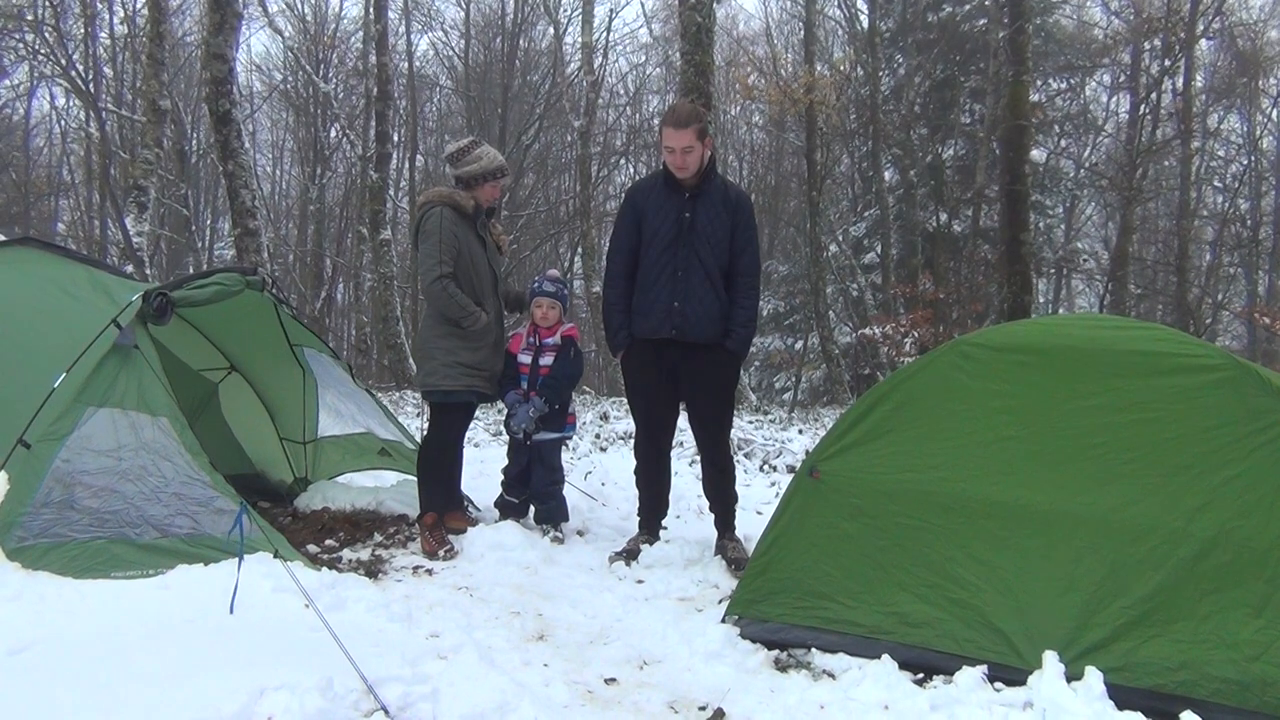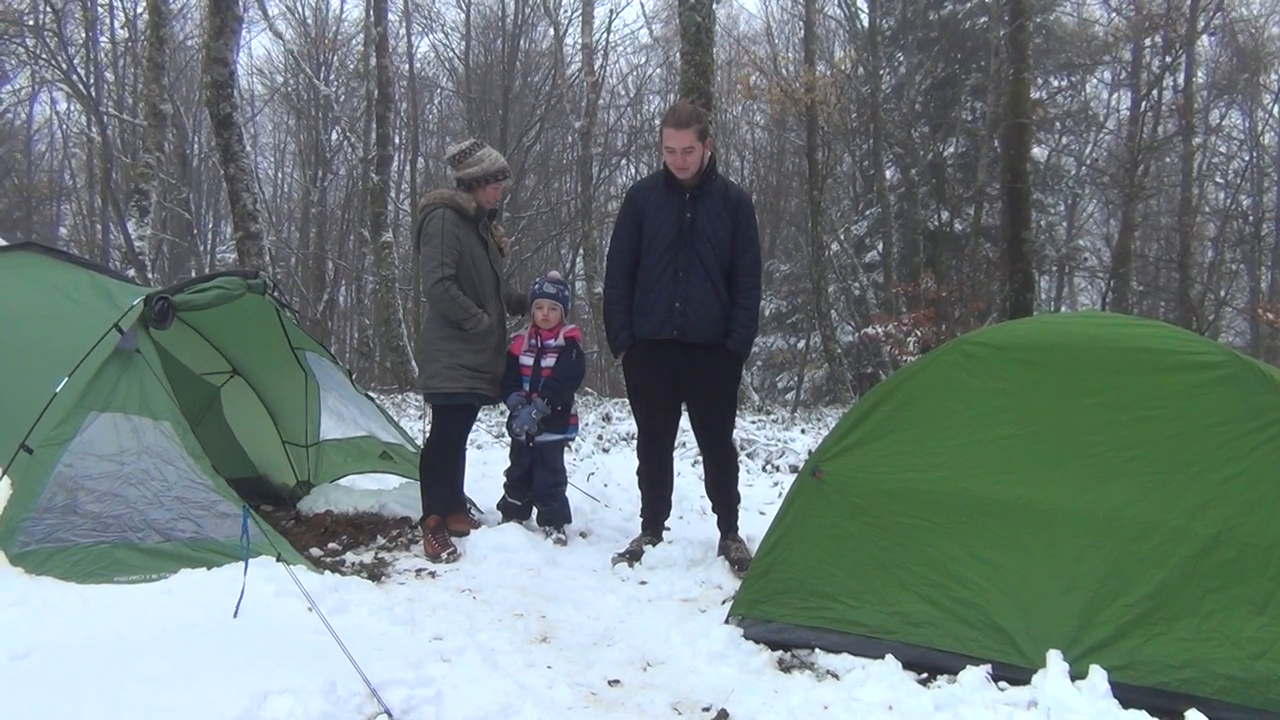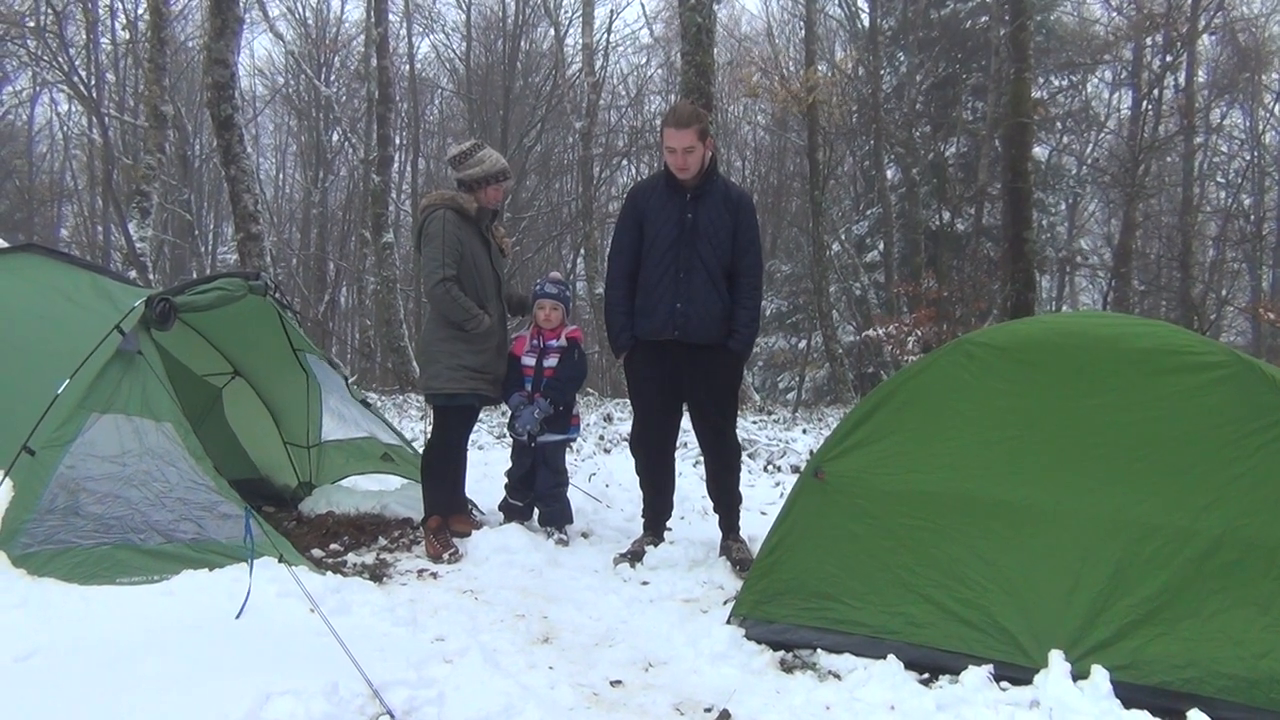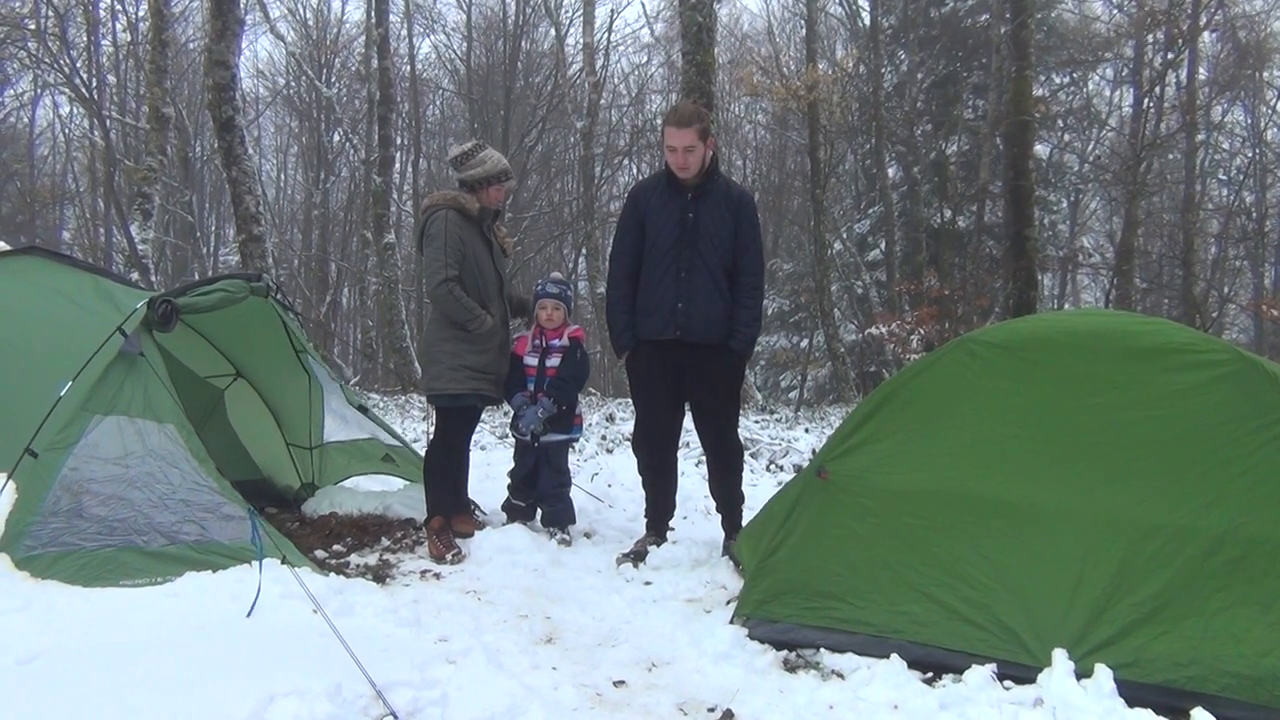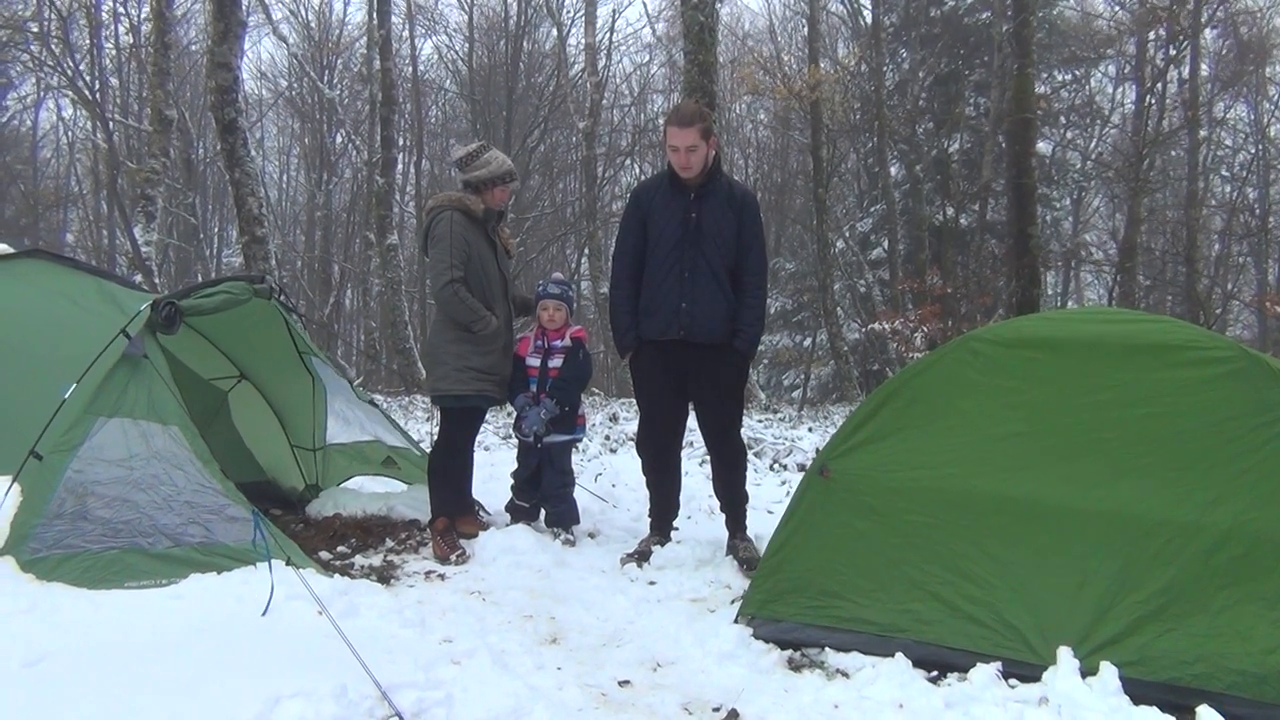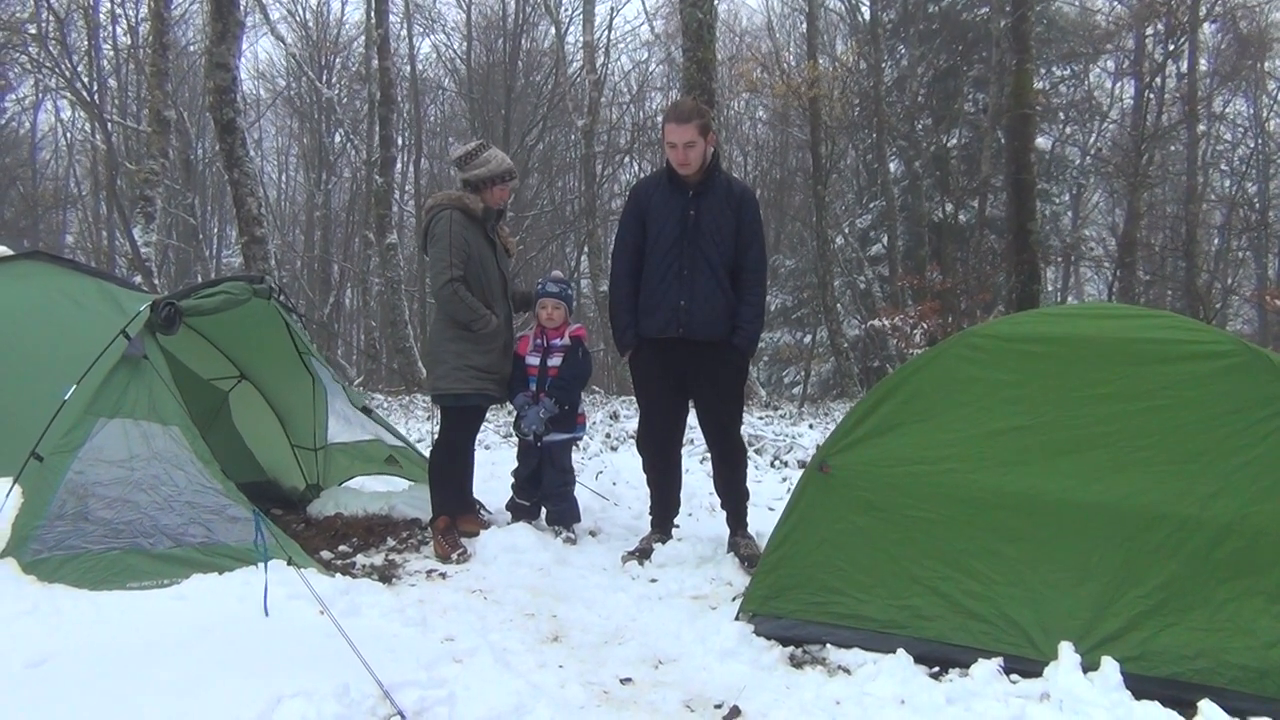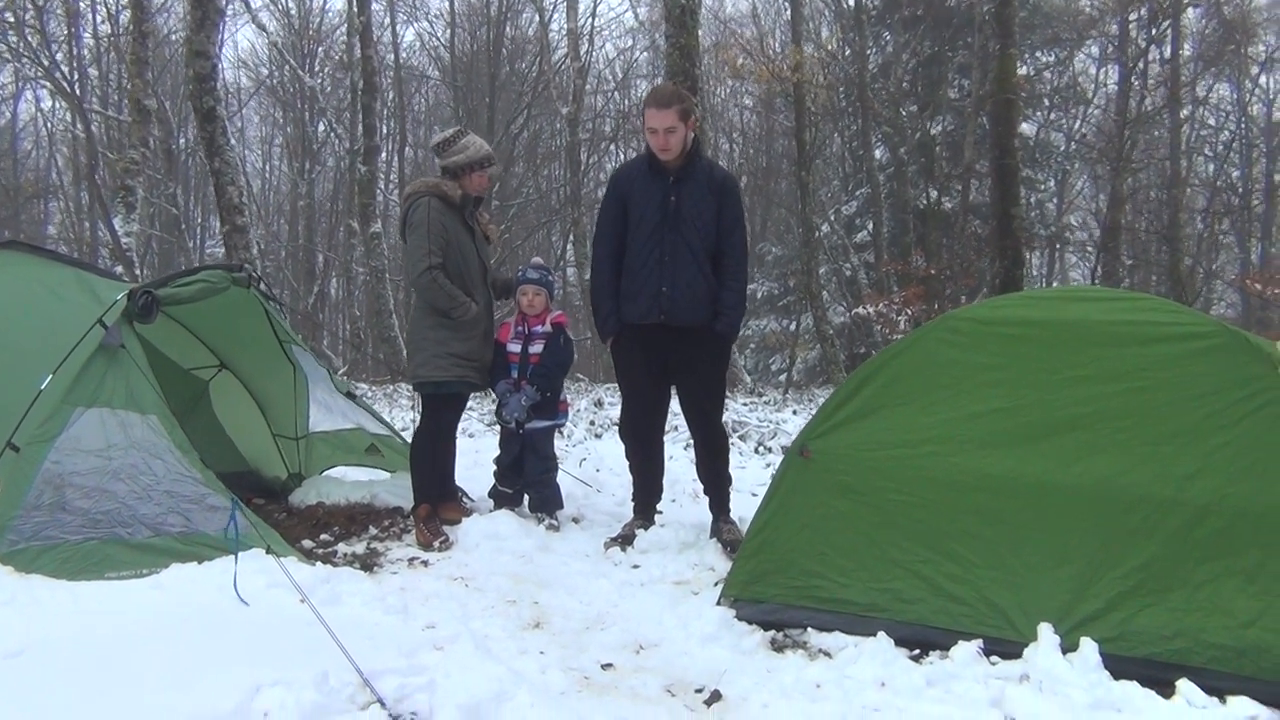
dt=0.5s
person 1, frame 1
left shoulder: (732, 200)
right shoulder: (642, 196)
left elbow: (746, 278)
right elbow: (617, 271)
left wrist: (737, 343)
right wrist: (619, 337)
left hip: (710, 346)
right hip: (649, 344)
left knee: (714, 444)
right knee: (651, 444)
left ankle: (726, 532)
right ankle: (647, 528)
person 1, frame 2
left shoulder: (733, 200)
right shoulder: (642, 196)
left elbow: (747, 278)
right elbow: (618, 272)
left wrist: (738, 343)
right wrist: (620, 338)
left hip: (711, 347)
right hip: (650, 345)
left knee: (717, 444)
right knee: (653, 444)
left ankle: (730, 533)
right ankle: (651, 529)
person 1, frame 3
left shoulder: (734, 200)
right shoulder: (643, 197)
left elbow: (748, 278)
right elbow: (619, 273)
left wrist: (740, 343)
right wrist: (621, 338)
left hip: (713, 347)
right hip: (651, 346)
left knee: (719, 445)
right knee: (652, 445)
left ankle: (731, 533)
right ankle: (653, 529)
person 1, frame 4
left shoulder: (736, 201)
right shoulder: (644, 197)
left elbow: (750, 278)
right elbow: (621, 272)
left wrist: (741, 343)
right wrist: (623, 338)
left hip: (714, 348)
right hip: (653, 347)
left knee: (722, 445)
right knee: (654, 444)
left ankle: (734, 533)
right ankle: (655, 529)
person 1, frame 5
left shoulder: (738, 199)
right shoulder: (646, 196)
left elbow: (753, 277)
right elbow: (624, 272)
left wrist: (745, 342)
right wrist: (626, 338)
left hip: (717, 347)
right hip: (656, 345)
left knee: (725, 444)
right knee: (657, 444)
left ankle: (738, 532)
right ankle: (659, 528)
person 1, frame 6
left shoulder: (737, 197)
right shoulder: (645, 194)
left elbow: (753, 274)
right elbow: (624, 270)
left wrist: (745, 339)
right wrist: (626, 336)
left hip: (717, 345)
right hip: (656, 344)
left knee: (725, 442)
right knee: (658, 442)
left ankle: (739, 528)
right ankle: (660, 526)
person 1, frame 7
left shoulder: (718, 182)
right shoulder: (626, 180)
left elbow: (734, 260)
right elbow: (605, 256)
left wrist: (726, 325)
right wrist: (608, 322)
left hip: (699, 330)
right hip: (638, 330)
left knee: (707, 427)
right knee: (640, 429)
left ankle: (721, 514)
right ankle: (643, 512)
person 2, frame 1
left shoulder: (479, 222)
right shoulder: (441, 217)
right elbow: (435, 284)
left wrist: (526, 302)
right wrist: (478, 320)
left hip: (474, 352)
right hip: (448, 351)
left knee: (456, 432)
right knee: (442, 432)
left ankle: (452, 507)
right ankle: (431, 521)
person 2, frame 2
left shoulder: (480, 224)
right shoulder: (443, 219)
right elbow: (438, 286)
left wrist: (528, 304)
right wrist: (480, 322)
left hip: (475, 354)
right hip: (451, 353)
left knee: (458, 435)
right knee: (445, 435)
left ankle: (454, 509)
right ankle: (434, 524)
person 2, frame 3
left shoulder: (482, 225)
right shoulder: (444, 220)
right elbow: (438, 287)
left wrist: (527, 305)
right wrist: (481, 323)
left hip: (477, 355)
right hip: (451, 355)
left knee: (460, 435)
right knee: (446, 436)
left ankle: (456, 509)
right ankle: (436, 524)
person 2, frame 4
left shoulder: (484, 225)
right shoulder: (447, 221)
right elbow: (441, 287)
left wrist: (527, 308)
right wrist: (485, 324)
left hip: (478, 356)
right hip: (454, 355)
left knee: (463, 436)
right knee: (449, 437)
left ankle: (459, 509)
right ankle: (438, 525)
person 2, frame 5
left shoulder: (488, 226)
right shoulder: (451, 221)
right elbow: (446, 289)
left wrist: (532, 305)
right wrist: (489, 324)
left hip: (482, 355)
right hip: (458, 357)
left knee: (466, 438)
right knee: (453, 438)
left ankle: (462, 511)
right ankle: (442, 526)
person 2, frame 6
left shoulder: (487, 225)
right shoulder: (451, 221)
right elbow: (446, 287)
left wrist: (536, 299)
right wrist: (489, 323)
left hip: (483, 355)
right hip: (459, 355)
left knee: (467, 436)
right knee: (454, 437)
left ankle: (463, 510)
right ankle: (443, 524)
person 2, frame 7
left shoulder: (467, 212)
right shoulder: (428, 208)
right elbow: (423, 275)
left wrist: (516, 286)
right wrist: (469, 310)
left hip: (464, 342)
right hip: (439, 343)
left knee: (449, 423)
right knee: (435, 424)
left ankle: (446, 498)
right ankle: (425, 512)
person 3, frame 1
left shoulder: (567, 343)
right shoulder: (519, 340)
left elbow: (561, 382)
right elbow: (507, 377)
left wrist: (534, 408)
right wrist: (516, 403)
left hip: (551, 421)
right hip: (519, 422)
left knee: (547, 473)
right knee: (516, 468)
left ankle: (550, 521)
right ankle: (509, 513)
person 3, frame 2
left shoulder: (569, 344)
right shoulder: (521, 342)
left elbow: (563, 383)
right elbow: (509, 379)
left wrist: (536, 409)
right wrist: (518, 406)
left hip: (554, 422)
right hip: (521, 423)
left knee: (549, 475)
right knee: (519, 470)
left ankle: (553, 522)
right ankle: (512, 514)
person 3, frame 3
left shoulder: (571, 345)
right shoulder: (522, 343)
left elbow: (566, 384)
right elbow: (510, 379)
left wrist: (538, 409)
right wrist: (520, 405)
left hip: (556, 423)
right hip: (523, 423)
left knee: (551, 475)
right knee: (520, 471)
left ankle: (555, 523)
right ankle: (514, 515)
person 3, frame 4
left shoulder: (573, 344)
right shoulder: (524, 343)
left elbow: (569, 383)
right elbow: (512, 379)
left wrist: (542, 410)
right wrist: (523, 405)
left hip: (558, 423)
right hip: (525, 423)
left knee: (554, 476)
right knee: (523, 471)
left ankle: (558, 523)
right ankle: (517, 516)
person 3, frame 5
left shoulder: (575, 345)
right shoulder: (526, 344)
left elbow: (571, 384)
right elbow: (515, 381)
left wrist: (544, 411)
right wrist: (526, 407)
left hip: (561, 423)
right hip: (529, 424)
left knee: (557, 476)
right knee: (526, 472)
left ankle: (562, 523)
right ankle: (521, 516)
person 3, frame 6
left shoulder: (574, 343)
right shoulder: (526, 342)
left elbow: (570, 383)
right elbow: (515, 379)
left wrist: (543, 410)
right wrist: (525, 406)
left hip: (561, 422)
right hip: (528, 424)
left knee: (557, 474)
right knee: (526, 471)
left ankle: (562, 521)
right ankle: (521, 515)
person 3, frame 7
left shoulder: (556, 331)
right shoulder: (508, 330)
left elbow: (552, 370)
right elbow: (497, 367)
left wrist: (526, 396)
right wrist: (506, 393)
left hip: (543, 409)
right hip: (510, 411)
left knee: (540, 461)
right knee: (508, 458)
left ankle: (545, 509)
right ankle: (504, 503)
